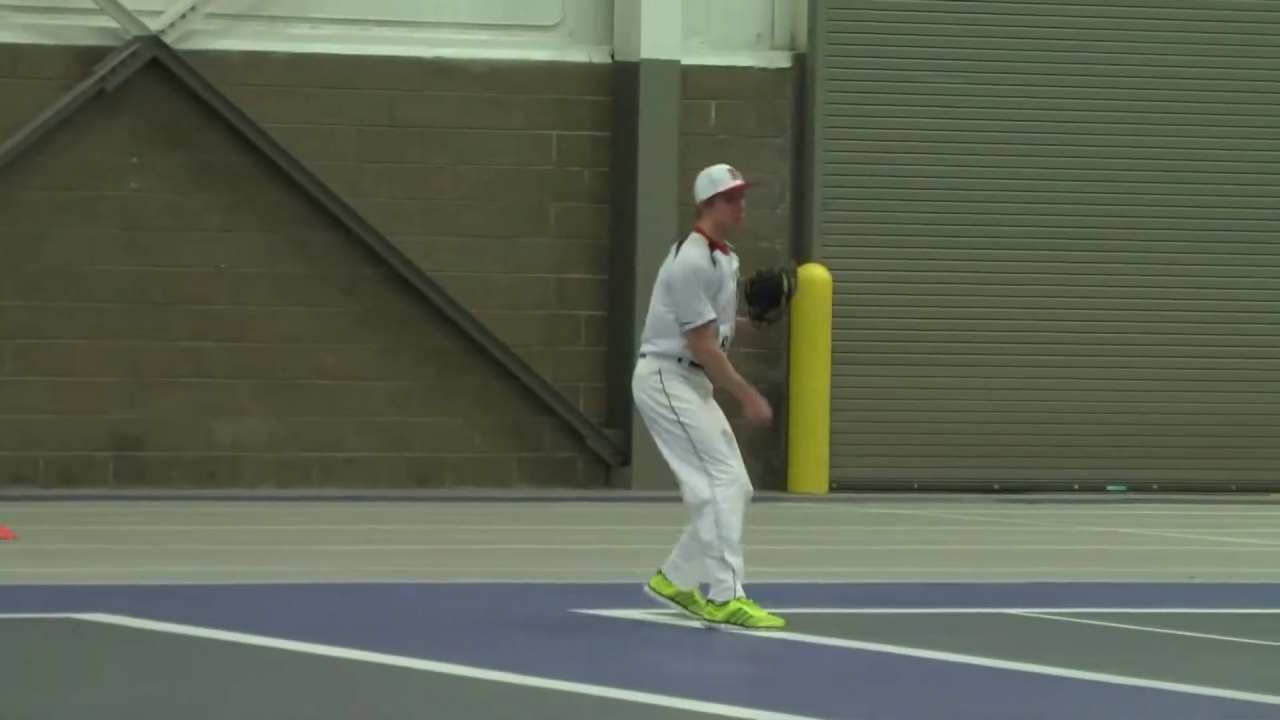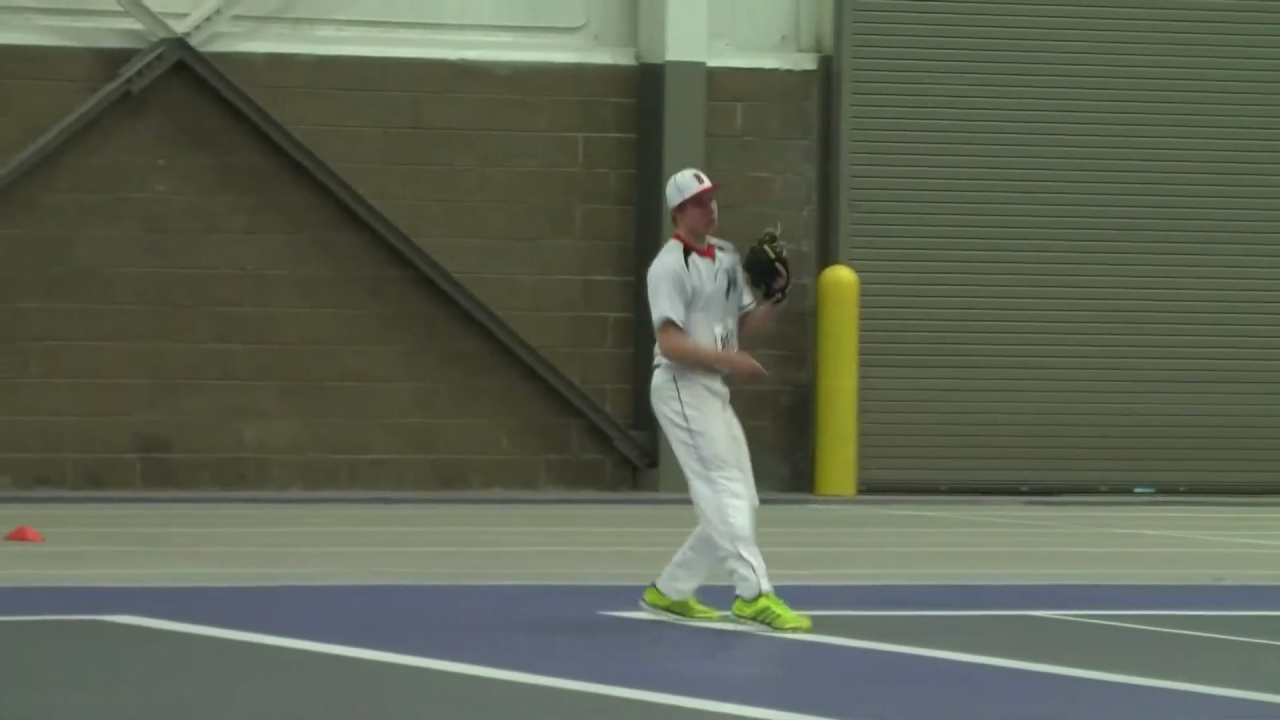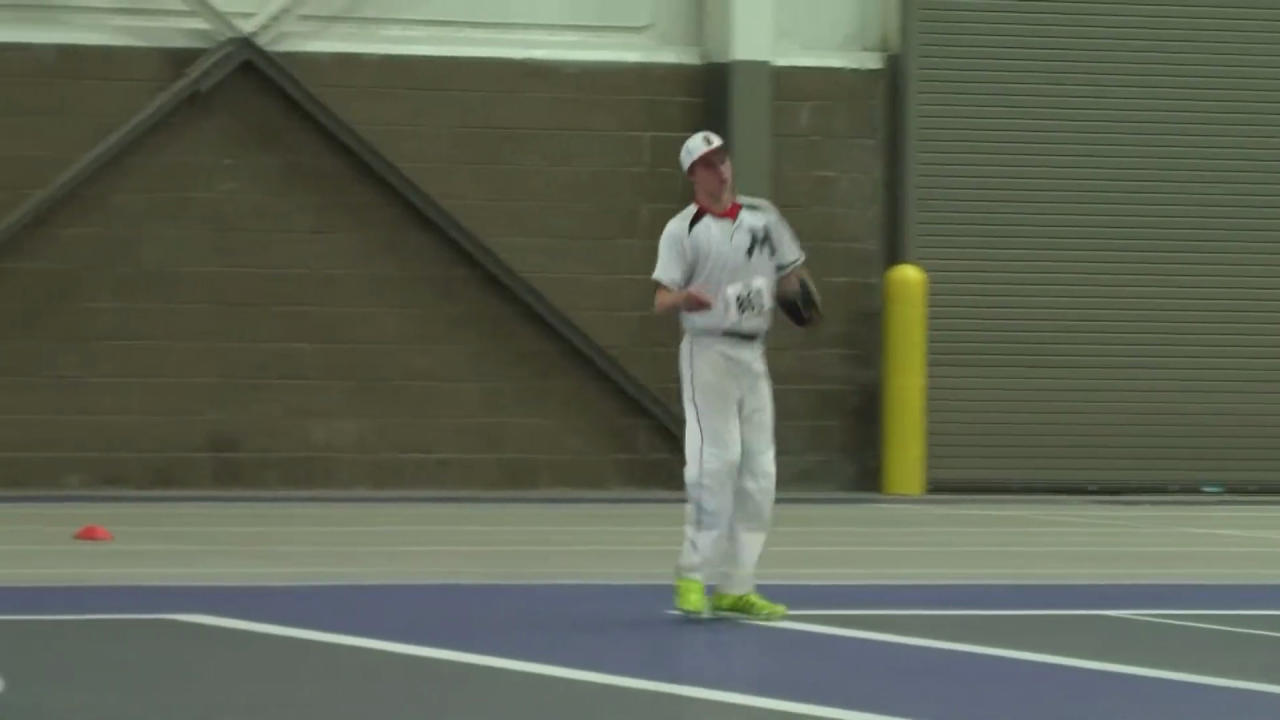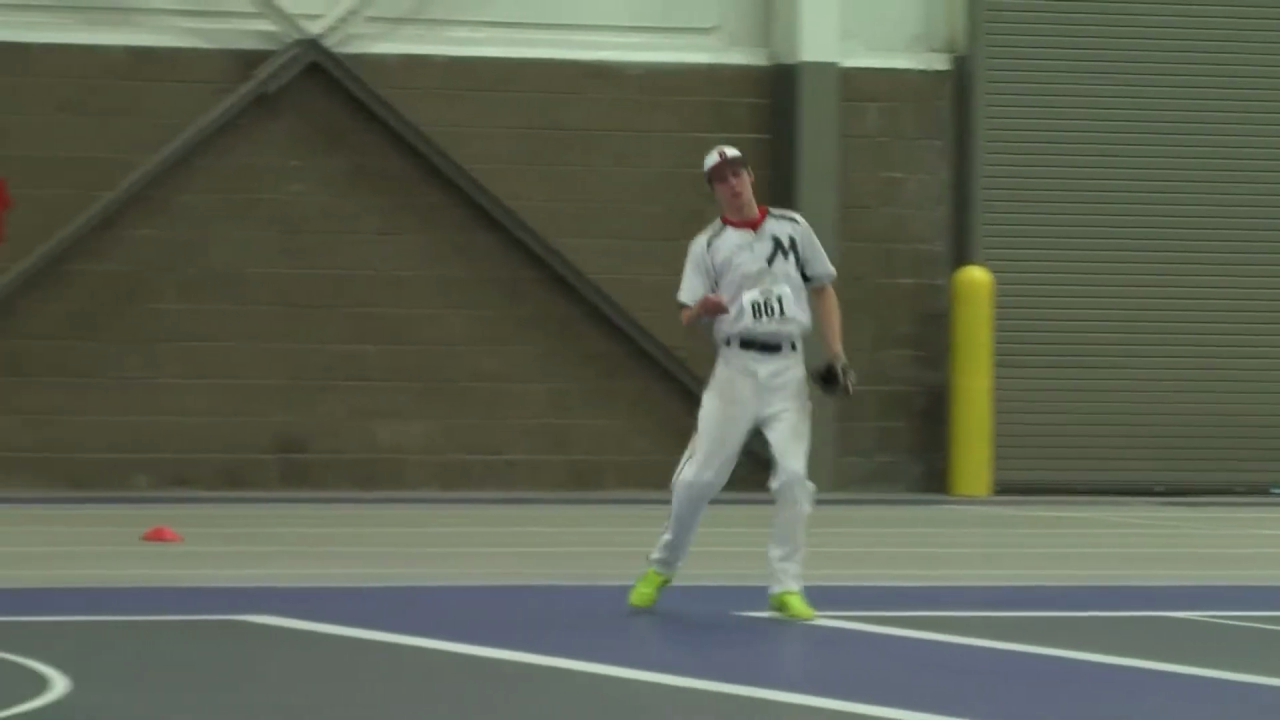
dt=0.2s
person 1, frame 1
left shoulder: (723, 257)
right shoulder: (691, 261)
right elbow: (701, 345)
left wrist: (751, 320)
right wrist: (749, 397)
left hip: (689, 384)
right hip: (664, 380)
left knee: (731, 489)
right knee: (723, 482)
left ankle: (677, 581)
right ankle: (726, 598)
person 1, frame 2
left shoulder: (726, 256)
right shoulder: (669, 267)
left elbow: (748, 319)
right elbow: (670, 345)
left wrist: (771, 297)
right wrist: (727, 359)
left hip: (715, 391)
right hip: (683, 390)
left knee: (736, 498)
right knee: (729, 489)
left ankle: (669, 589)
person 1, frame 3
left shoulder: (764, 217)
right shoulder: (681, 230)
left elbow: (792, 272)
right elbow: (662, 302)
right wrist: (685, 300)
left hip: (753, 356)
right hip: (708, 353)
left knee: (760, 475)
right knee: (715, 465)
left ankle: (736, 586)
right ankle: (692, 574)
person 1, frame 4
left shoulder: (793, 226)
right shoulder: (706, 244)
left elbow: (822, 290)
right elbow: (689, 317)
left wrist: (836, 352)
right wrist: (702, 309)
left hip: (788, 366)
right hip: (735, 367)
left knee: (792, 477)
right knee: (701, 474)
left ankle: (786, 587)
right ankle: (660, 568)
